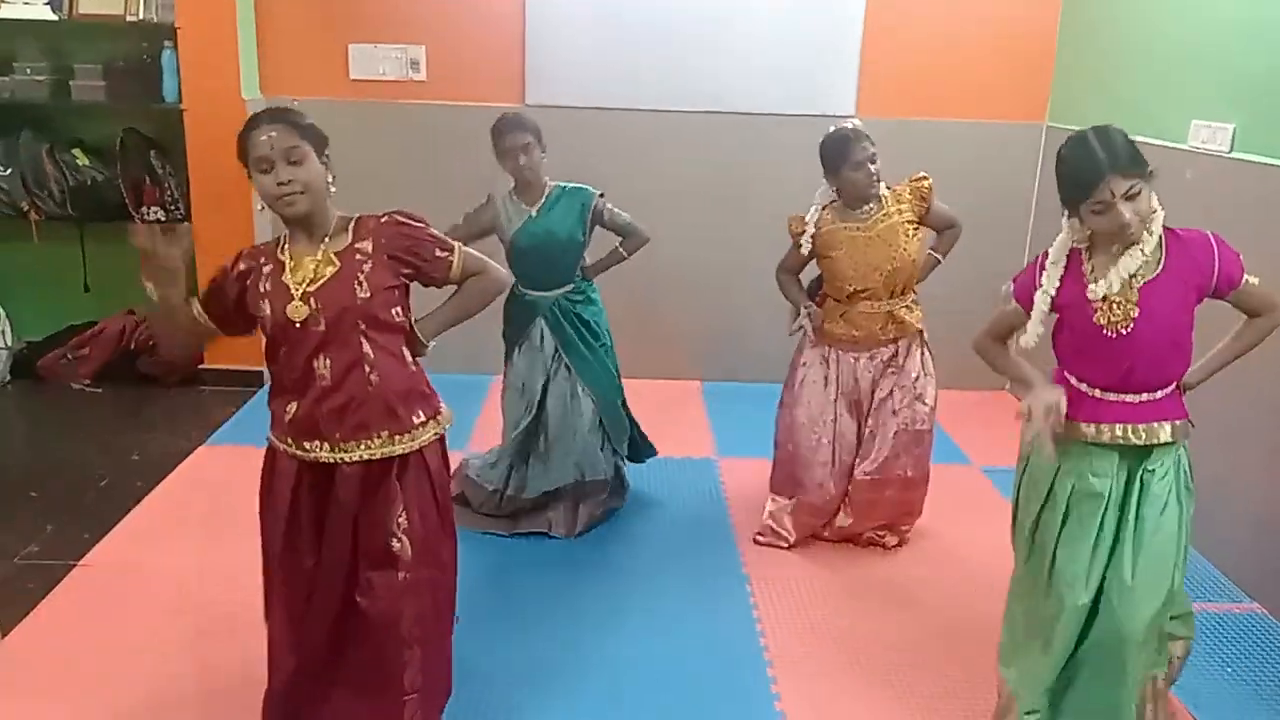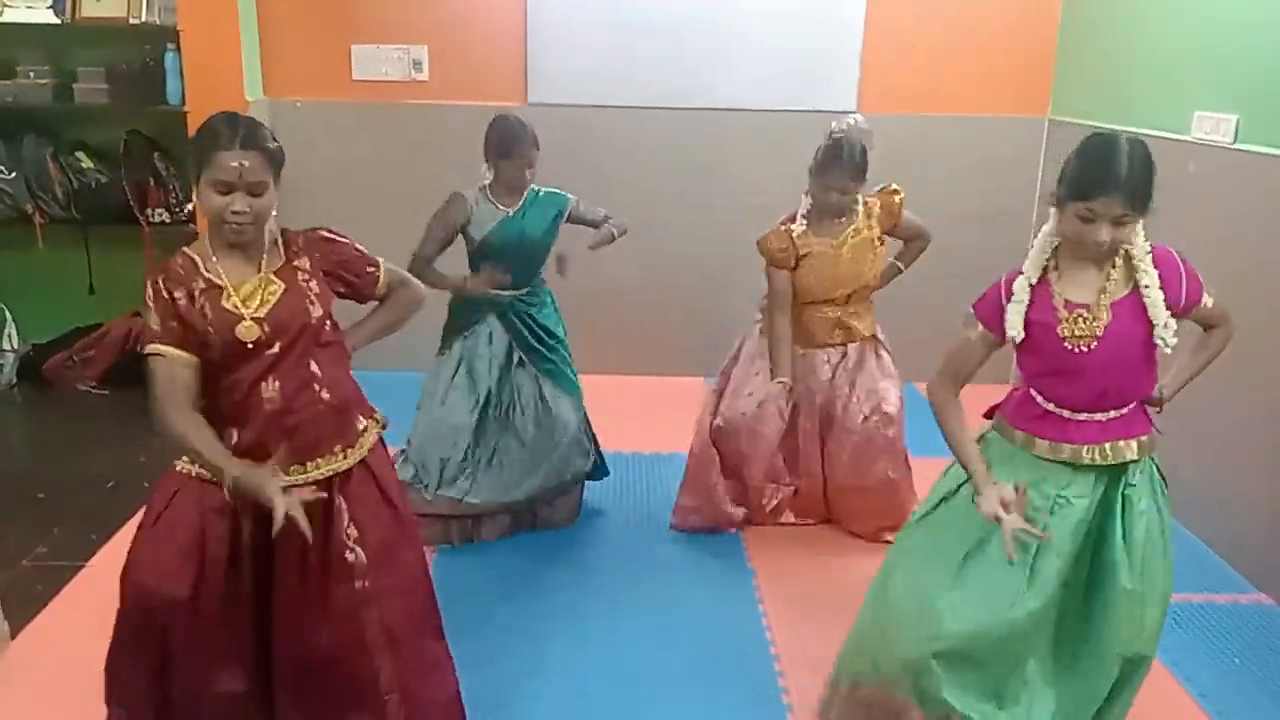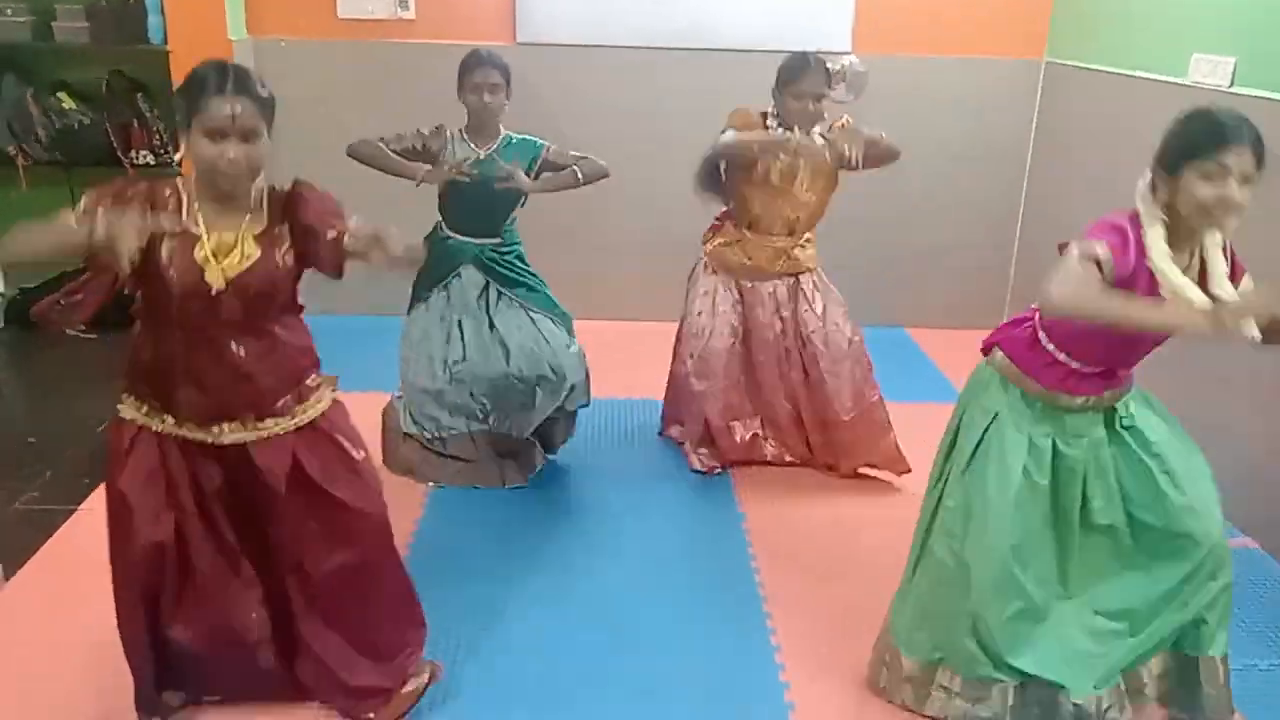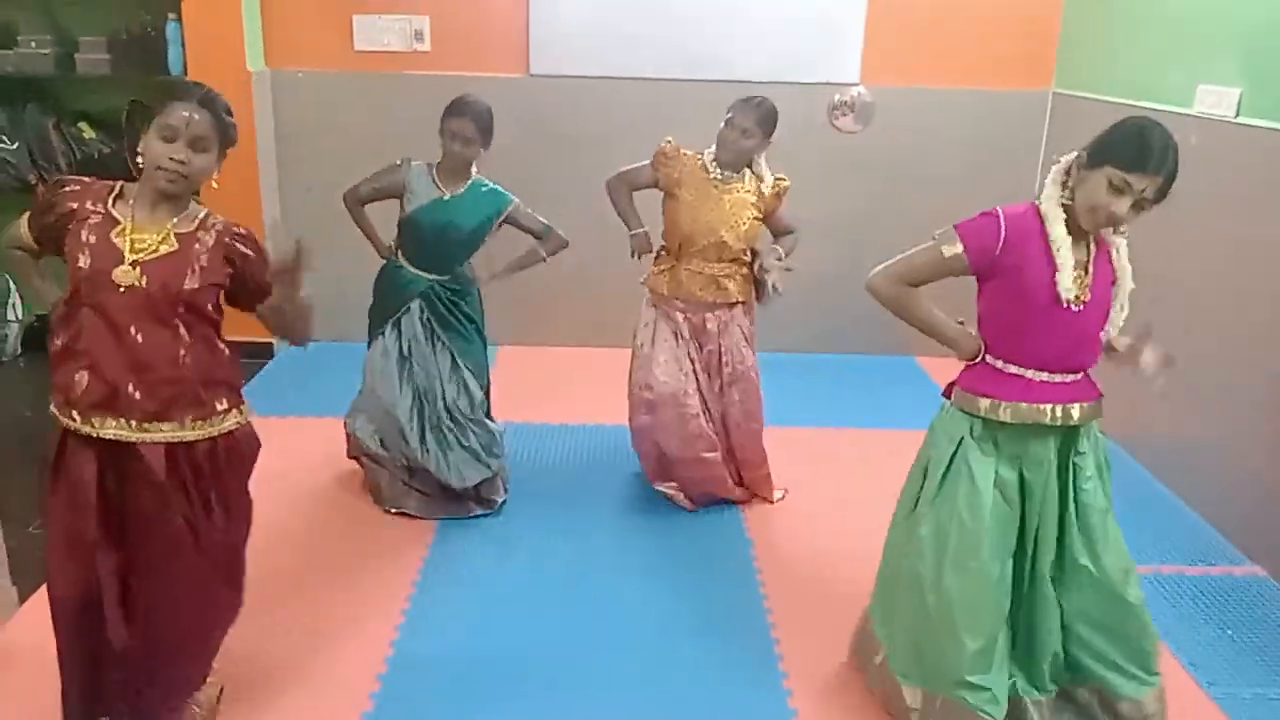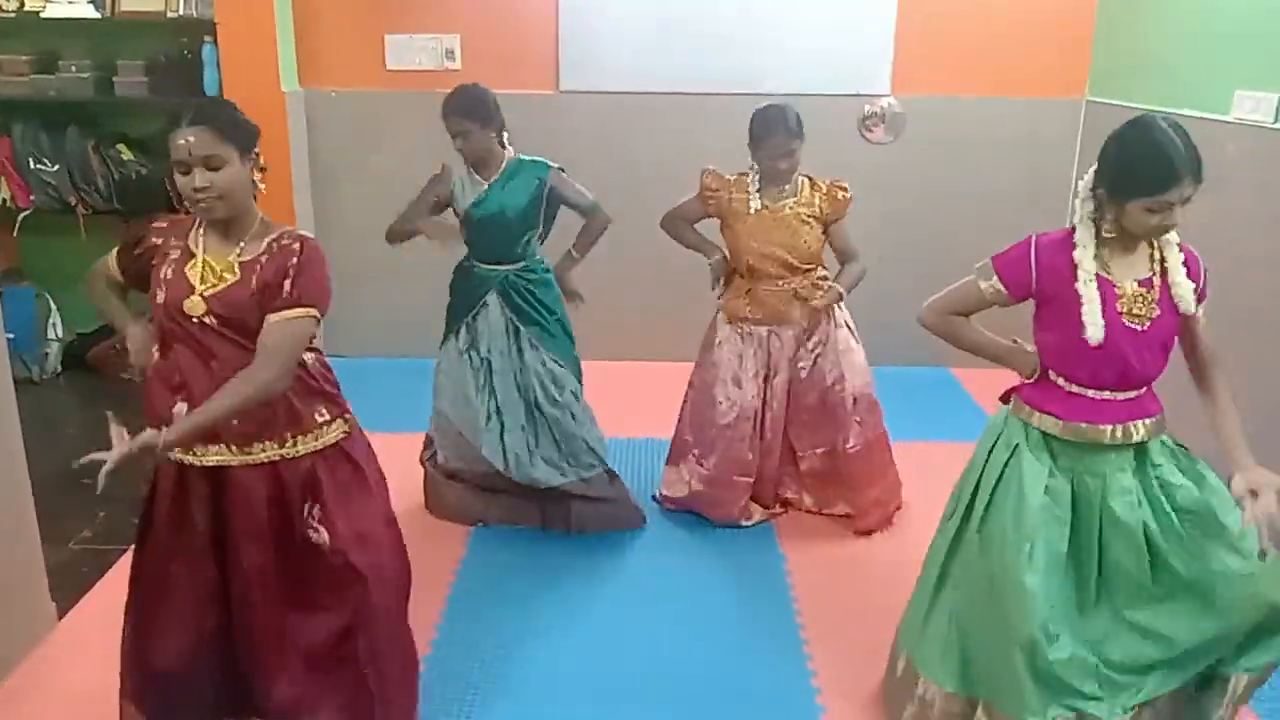
dt=1s
person 1, frame 1
left shoulder: (395, 237)
right shoulder: (251, 271)
left elbow: (493, 279)
right elbow: (180, 337)
left wrist: (419, 330)
right wrist: (166, 283)
left hip: (394, 460)
right hip: (302, 467)
left knee: (395, 610)
right knee: (309, 612)
person 1, frame 2
left shoulder: (317, 256)
right shoulder: (175, 288)
left elbow: (406, 293)
right elbow: (174, 412)
left wrist: (335, 355)
right wrist: (252, 482)
left hip: (342, 474)
right hip: (225, 483)
left knee: (361, 625)
person 1, frame 3
left shoulder: (296, 212)
right shoulder: (146, 212)
left elbow: (377, 245)
left wrist: (379, 243)
right wrist: (98, 232)
left hip: (290, 425)
right hip: (174, 438)
left knee: (347, 544)
right knee: (176, 571)
person 1, frame 4
left shoulder: (227, 246)
right shoulder: (76, 205)
left elbow: (296, 327)
left wrist: (288, 287)
right wrist: (62, 309)
left hip: (195, 443)
right hip: (95, 437)
left knee: (183, 579)
right knee: (92, 581)
person 1, frame 5
left shoulder: (293, 255)
right shoulder: (162, 242)
left elbow: (274, 372)
right elbow: (101, 275)
left wrist: (168, 436)
right wrist: (136, 335)
left hip: (300, 456)
right hip: (199, 464)
left knee: (343, 593)
right knee: (189, 603)
person 2, frame 1
left shoulder: (1199, 253)
right shoulder: (1057, 267)
right elbow: (988, 342)
left wrist: (1194, 375)
right wrist: (1038, 386)
left hip: (1153, 460)
right hip: (1067, 452)
left knee: (1132, 608)
right knee: (1060, 595)
person 2, frame 2
left shoulder: (1166, 274)
right shoulder: (1019, 288)
left elbow: (1221, 325)
right elbow: (944, 387)
left wrist: (1172, 386)
right wrist: (983, 478)
left hip: (1123, 475)
right hip: (1026, 461)
left knee: (1115, 633)
right knee: (945, 603)
person 2, frame 3
left shoulder: (1211, 253)
right shoulder: (1116, 238)
right elbow: (1059, 303)
right wrist: (1190, 320)
left hip: (1108, 411)
right hip: (1023, 405)
left knee: (1190, 534)
right knee: (994, 556)
person 2, frame 4
left shoulder: (1112, 255)
right shoulder: (1005, 230)
right elbow: (886, 281)
left wrist: (1135, 350)
right wrist: (961, 339)
left hip: (1071, 445)
right hip: (986, 436)
left knee: (1097, 589)
right knee: (964, 589)
person 2, frame 5
left shoulder: (1182, 265)
right shoulder: (1045, 258)
left elbow: (1206, 369)
right elbow: (936, 314)
right wrist: (1019, 358)
left hip: (1137, 458)
right hip: (1040, 453)
right knee: (1026, 611)
person 3, frame 1
left shoulder: (581, 200)
right shoulder: (497, 210)
left elbow: (639, 237)
left wrist: (593, 268)
left hip: (578, 321)
right hip: (528, 323)
left knee: (581, 415)
right knee: (530, 419)
left ankle: (579, 501)
right ankle: (524, 494)
person 3, frame 2
left shoulder: (552, 204)
right shoulder: (465, 206)
left elbow: (616, 226)
right elbow: (419, 265)
left wrist: (581, 243)
right wrist: (465, 285)
left hip: (534, 321)
right hip: (477, 326)
left knee: (554, 418)
right knee: (456, 421)
left ankle: (549, 503)
right ankle: (456, 506)
person 3, frame 3
left shoulder: (527, 150)
right shoulder: (440, 142)
left elbow: (598, 168)
right elbow: (359, 148)
left wrist: (535, 184)
right wrist: (426, 175)
left hip: (503, 267)
right hip: (449, 266)
left knee: (550, 354)
right knee: (436, 367)
left ankle: (519, 442)
right ankle: (447, 451)
person 3, frame 4
left shoulder: (492, 200)
right shoulder: (409, 176)
left elbow: (555, 239)
right elbow: (353, 198)
left wrist: (500, 272)
right wrist: (382, 247)
left hip: (453, 305)
right hip: (400, 298)
left knee: (459, 399)
right knee: (394, 395)
left ankle: (466, 480)
right ankle: (407, 483)
person 3, frame 5
left shoulder: (537, 174)
right shoulder: (450, 180)
left elbow: (600, 215)
right elbow: (393, 232)
left wrist: (566, 264)
right wrist: (422, 226)
left hip: (534, 299)
right hip: (475, 299)
left knee: (545, 397)
right knee: (463, 404)
left ankle: (563, 494)
right ankle: (473, 497)
person 4, frame 1
left shoulder: (909, 202)
right shoulder: (818, 226)
left elbow: (954, 227)
right elbow: (786, 273)
left wrist: (926, 265)
right wrist: (804, 305)
left hip: (898, 346)
right hip: (833, 347)
left knee: (897, 440)
right knee: (817, 440)
left ankle: (873, 522)
right ankle: (800, 517)
person 4, frame 2
left shoulder: (879, 214)
right shoulder: (787, 238)
left elbow: (921, 236)
right elbow: (778, 315)
left wrist: (888, 274)
right wrist: (787, 377)
left hip: (855, 348)
right hip: (789, 344)
left knee: (873, 435)
right knee: (745, 422)
left ankle: (864, 512)
right ankle: (744, 502)
person 4, frame 3
left shoulder: (833, 144)
right shoulder: (751, 135)
left elbow: (890, 153)
right elbow: (722, 150)
left wrist: (854, 144)
right wrist: (789, 143)
left hip: (797, 276)
right hip: (732, 272)
left knee: (838, 352)
right knee: (713, 360)
left ankle: (835, 448)
right ankle: (711, 442)
person 4, frame 4
left shoulder: (763, 190)
right shoulder: (679, 166)
left elbow: (789, 233)
right elbow: (617, 184)
left wrist: (775, 256)
right wrist: (639, 233)
left hip: (729, 310)
right hip: (671, 304)
left knee: (736, 401)
right knee: (670, 398)
left ankle: (734, 480)
right ankle: (688, 479)
person 4, frame 5
left shoulder: (823, 196)
right shoulder: (726, 194)
left elbow: (851, 259)
right elbow: (671, 220)
left wrist: (831, 292)
right wrist: (711, 252)
left hip: (816, 315)
right hip: (747, 322)
left knee: (847, 397)
right knee: (731, 412)
left ankle: (860, 499)
right ankle: (730, 495)
